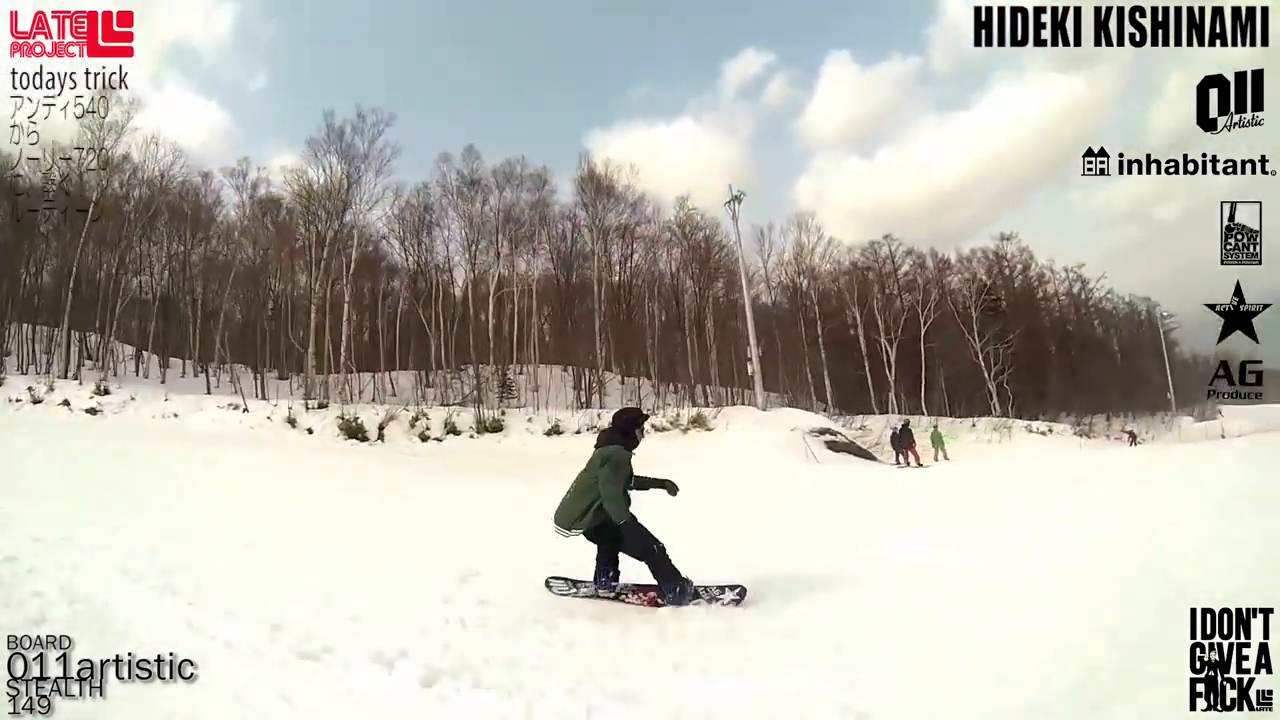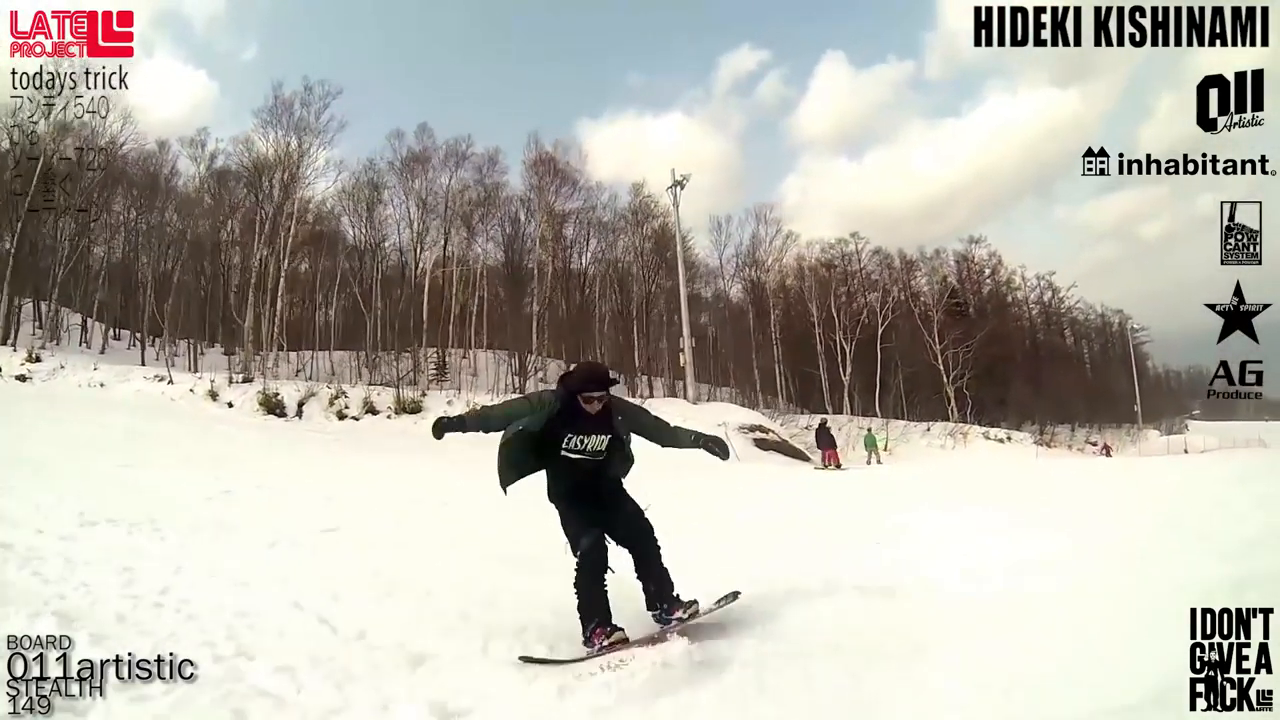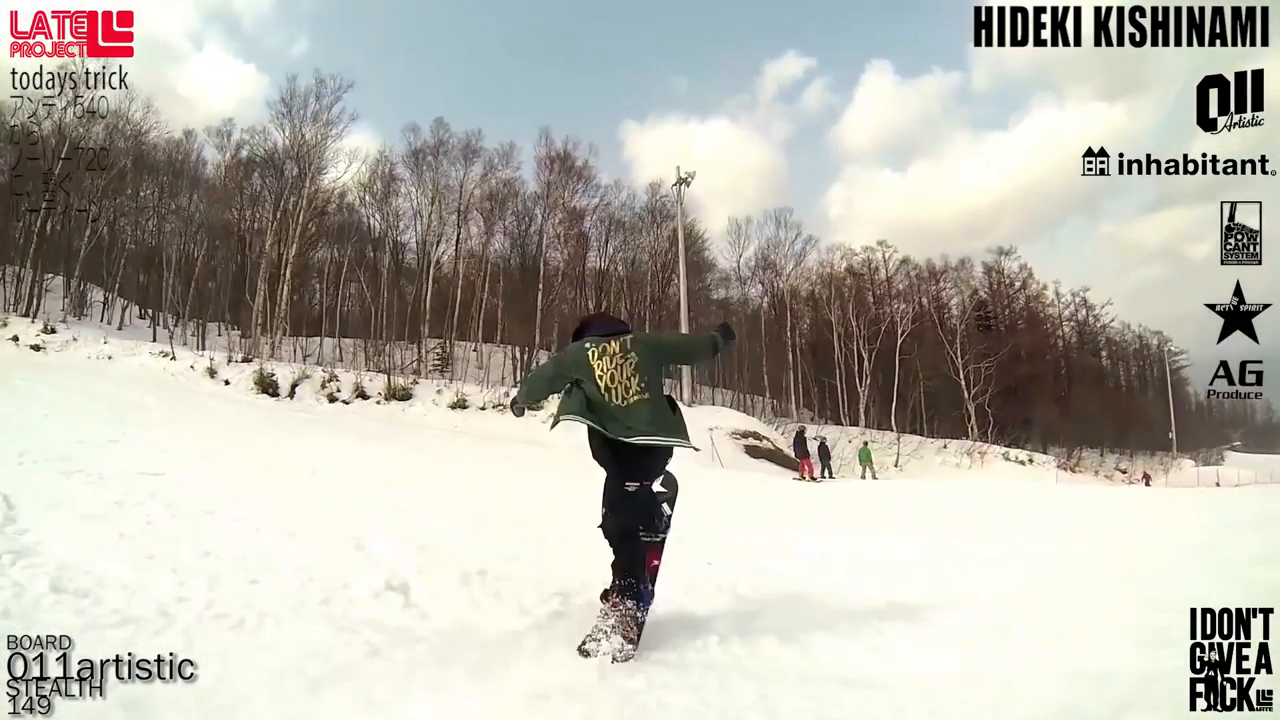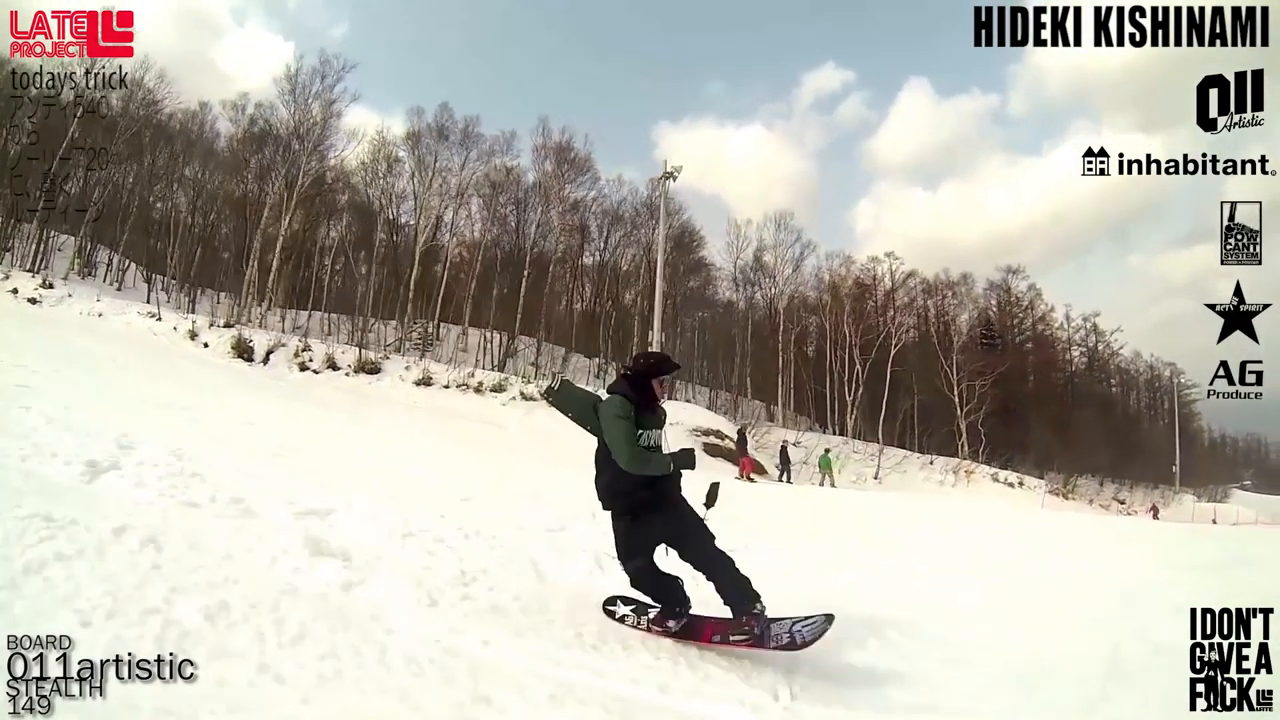
dt=1s
person 1, frame 1
left shoulder: (610, 449)
right shoulder: (617, 454)
left elbow: (625, 481)
right elbow: (611, 492)
left wrist: (657, 483)
right wrist: (628, 524)
left hip: (576, 513)
right hip: (593, 519)
left knee: (614, 530)
right knee: (649, 547)
left ankle: (606, 581)
right ankle: (675, 590)
person 1, frame 2
left shoulder: (617, 410)
right shoulder: (551, 404)
left elbow: (659, 429)
right elbow: (501, 413)
left wrist: (700, 439)
right wrist: (459, 422)
left hip: (608, 489)
right hip: (571, 495)
left knee: (643, 540)
right knee: (591, 554)
left ankle: (664, 607)
right ankle: (596, 629)
person 1, frame 3
left shoulder: (576, 353)
right shoulder: (643, 343)
left elbow: (539, 382)
right elbow: (695, 347)
left wrist: (520, 399)
right wrist: (720, 338)
left hip: (619, 450)
right hip: (656, 444)
left knee: (618, 524)
right knee: (631, 492)
left ankle: (634, 595)
right ankle: (648, 522)
person 1, frame 4
left shoulder: (655, 412)
right shoulder: (615, 407)
right elbow: (629, 458)
right wrist: (675, 462)
left hip: (664, 498)
right hip: (626, 509)
left knee: (703, 551)
right knee: (639, 571)
left ankle: (749, 608)
right ankle: (674, 607)
